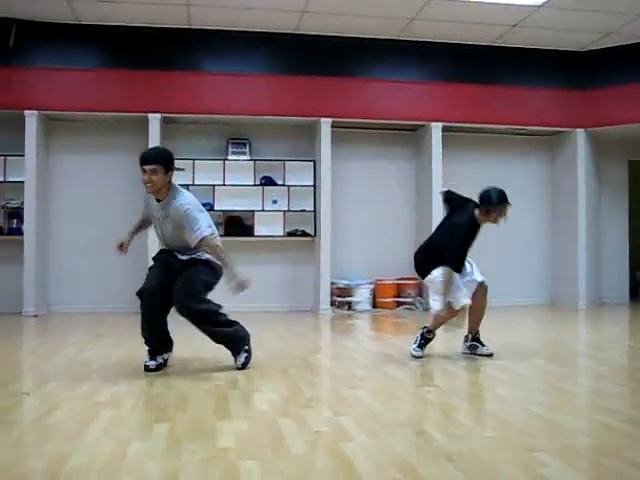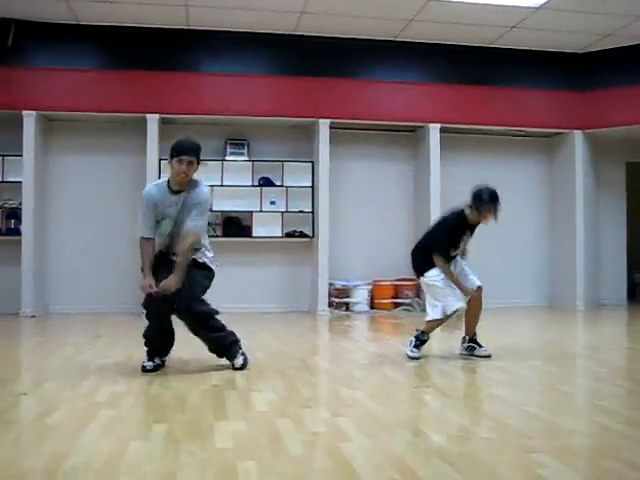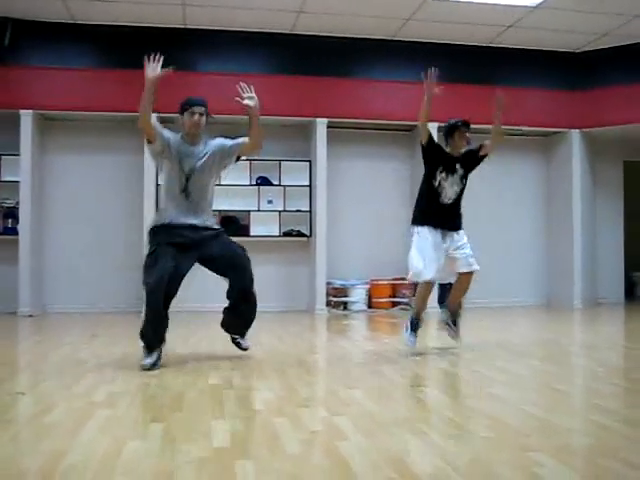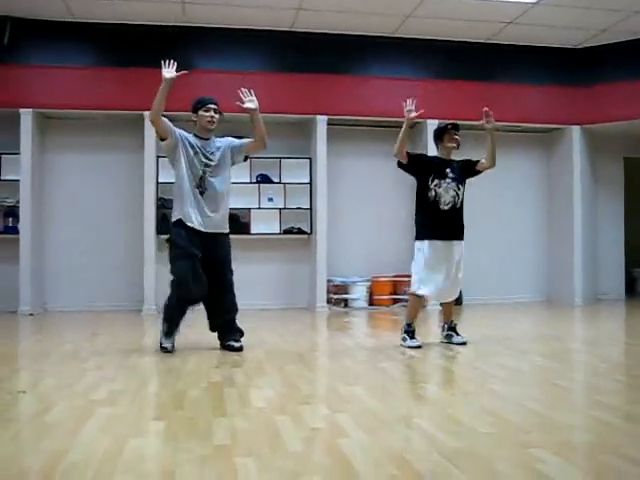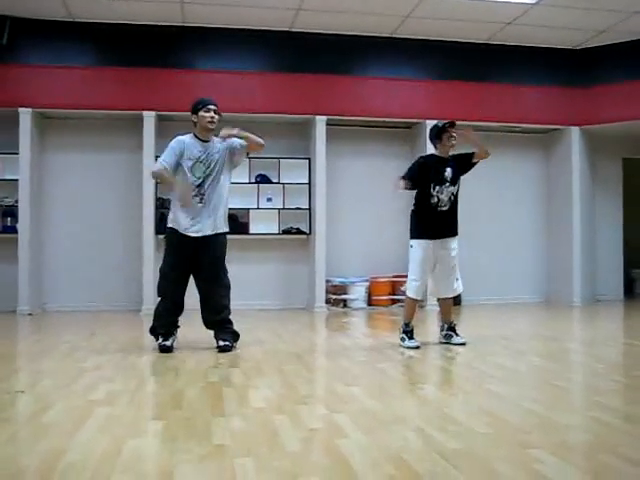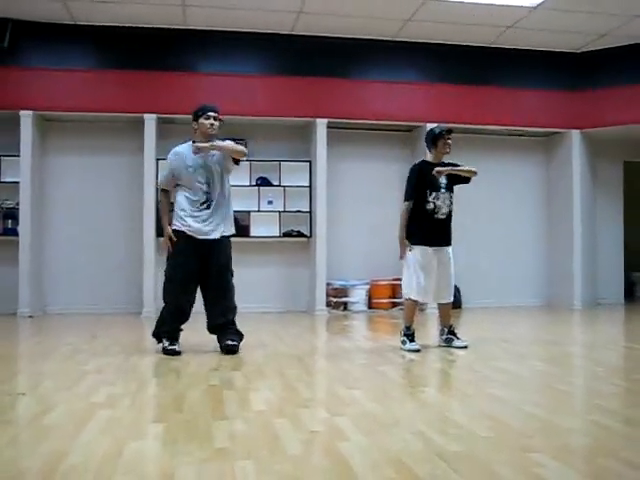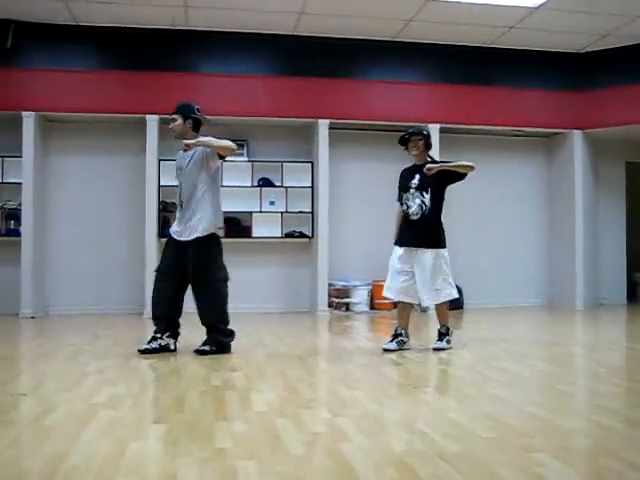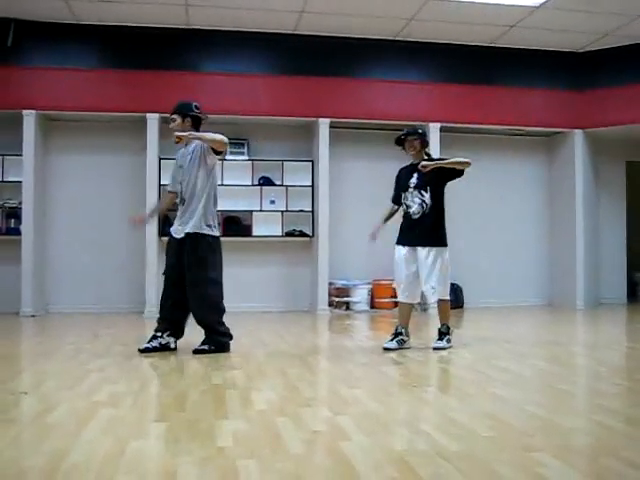
dt=0.3s
person 1, frame 1
left shoulder: (183, 204)
right shoulder: (150, 191)
left elbow: (208, 240)
left wrist: (231, 273)
right wrist: (130, 236)
left hip: (202, 260)
right hip: (173, 255)
left knee: (188, 303)
right knee: (150, 293)
left ankle: (239, 340)
right ankle: (159, 350)
person 1, frame 2
left shoulder: (200, 194)
right shoulder: (151, 193)
left elbow: (189, 239)
right elbow: (147, 238)
left wrist: (176, 277)
right wrist: (146, 274)
left hip: (195, 260)
right hip: (163, 258)
left knee: (189, 305)
right knee: (157, 299)
left ankle: (230, 346)
right ankle: (157, 352)
person 1, frame 3
left shoulder: (217, 148)
right shoulder: (167, 144)
left elbow: (254, 145)
right elbow: (144, 122)
left wrist: (253, 112)
right wrist: (150, 84)
left hip: (205, 229)
right hip: (169, 228)
left knee: (241, 268)
right knee: (157, 282)
left ankle: (235, 326)
right ankle: (153, 345)
person 1, frame 4
left shoulder: (227, 146)
right shoulder: (180, 141)
left elbow: (261, 144)
right elbow: (155, 118)
left wrist: (254, 112)
right wrist: (166, 83)
left hip: (217, 228)
right hip: (185, 226)
left knee: (222, 286)
right knee: (187, 282)
left ankle: (229, 333)
right ankle: (169, 326)
person 1, frame 5
left shoulder: (227, 147)
right shoulder: (180, 144)
left elbow: (259, 145)
right elbow: (158, 171)
left wrist: (237, 133)
right wrist: (176, 185)
left hip: (213, 229)
right hip: (181, 228)
left knee: (215, 284)
right knee: (172, 283)
left ankle: (224, 332)
right ankle: (164, 332)
person 1, frame 6
left shoulder: (222, 150)
right shoulder: (178, 154)
left elbow: (242, 152)
right elbow: (164, 190)
left wrist: (213, 146)
right wrist: (166, 224)
left hip: (218, 233)
right hip: (186, 232)
left knee: (220, 287)
right knee: (179, 287)
left ankle: (227, 334)
right ankle: (168, 335)
person 1, frame 7
left shoulder: (205, 147)
right shoulder: (181, 155)
left elbow: (230, 147)
left wrist: (198, 142)
left hip: (203, 232)
right hip: (179, 232)
left knee: (209, 287)
right knee: (166, 286)
left ankle: (219, 337)
right ankle: (166, 334)
person 1, frame 8
left shoulder: (203, 145)
right shoulder: (181, 153)
left elbow: (223, 142)
left wrist: (192, 135)
right wrist: (150, 214)
left hip: (201, 229)
right hip: (180, 230)
left knee: (203, 287)
right knee: (173, 285)
left ankle: (218, 337)
right ankle: (167, 333)
person 2, frame 1
left shoulder: (468, 205)
right shoulder: (463, 229)
left elbow: (446, 194)
right elbow: (451, 270)
right wrist: (445, 303)
left hip: (448, 258)
right hip: (429, 262)
left knee: (480, 287)
right knee: (458, 303)
left ankle: (472, 340)
right ankle: (424, 336)
person 2, frame 2
left shoulder: (473, 217)
right shoulder: (452, 223)
right elbow: (439, 260)
left wrist: (462, 249)
right wrist: (462, 288)
left hip: (449, 259)
right hip: (427, 262)
left knee: (476, 291)
right knee: (450, 305)
left ankle: (469, 342)
right ankle: (419, 338)
person 2, frame 3
left shoulder: (468, 158)
right shoulder: (435, 155)
left elbow: (492, 142)
right elbow: (421, 129)
left wrist: (498, 113)
right wrist: (428, 98)
left hip: (453, 226)
right hip: (427, 225)
left knee: (467, 270)
right knee: (428, 275)
left ankle: (451, 311)
right ankle: (414, 321)
person 2, frame 4
left shoulder: (462, 167)
right shoulder: (424, 163)
left elbow: (490, 163)
right elbow: (399, 153)
left wrist: (490, 132)
right wrist: (408, 122)
left hip: (454, 237)
right hip: (427, 237)
left knee: (450, 289)
right knee: (424, 287)
left ankle: (448, 329)
right ankle: (408, 330)
person 2, frame 5
left shoulder: (457, 162)
right shoulder: (425, 162)
left elbow: (484, 154)
right elbow: (405, 183)
left wrist: (471, 138)
right wrist: (403, 184)
left hip: (448, 234)
right hip: (423, 235)
left knee: (448, 284)
right knee: (416, 284)
left ankle: (447, 329)
right ankle: (406, 331)
person 2, frame 6
left shoulder: (448, 169)
right shoulder: (419, 169)
left elbow: (473, 173)
right elbow: (408, 204)
left wrist: (450, 170)
right wrist: (402, 236)
left hip: (443, 240)
right hip: (420, 241)
left knee: (445, 289)
right knee: (415, 289)
left ankle: (447, 333)
right ankle: (407, 334)
person 2, frame 7
left shoulder: (439, 169)
right shoulder: (405, 174)
left elbow: (470, 167)
left wrist: (440, 166)
right wrist: (396, 234)
left hip: (431, 241)
right hip: (404, 242)
left knee: (439, 291)
right knee: (403, 290)
left ankle: (444, 333)
right ankle: (401, 335)
person 2, frame 8
left shoulder: (436, 167)
right shoulder: (403, 173)
left elbow: (466, 163)
right elbow: (397, 204)
left wrist: (435, 164)
right wrist: (382, 223)
left hip: (432, 239)
right hip: (406, 239)
left knee: (439, 288)
right knee: (405, 289)
left ankle: (445, 332)
right ankle: (401, 334)
